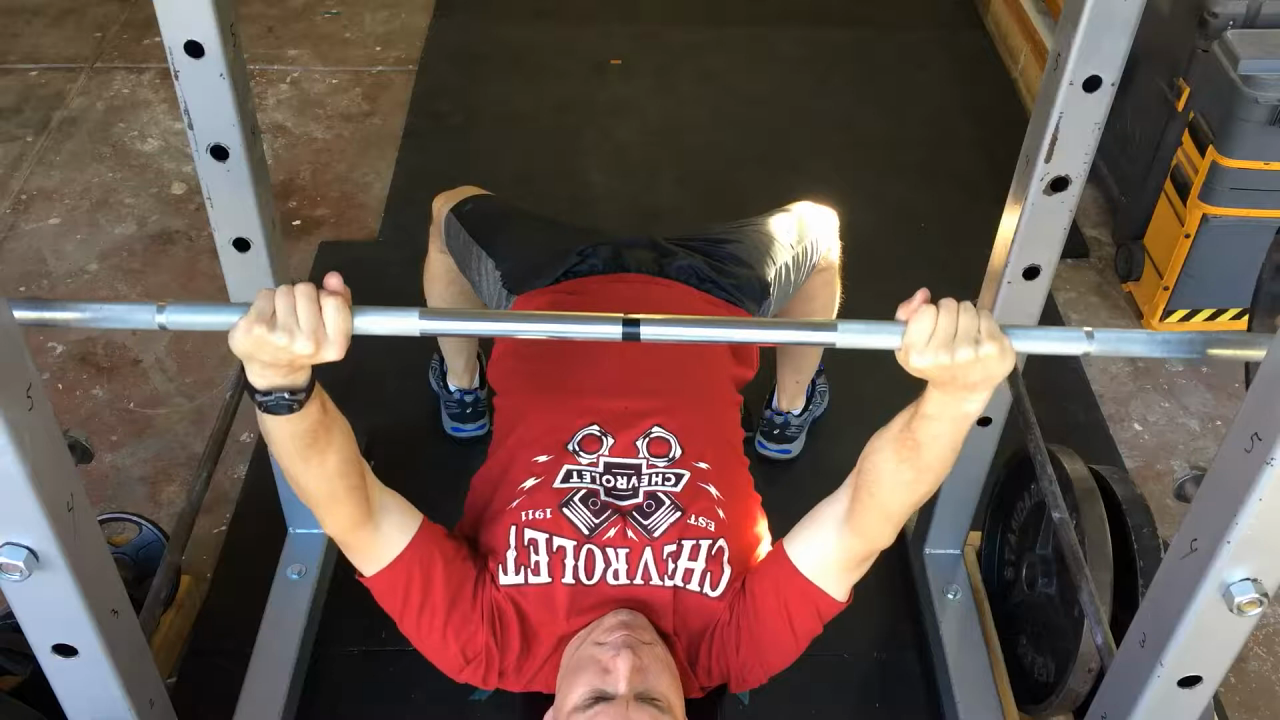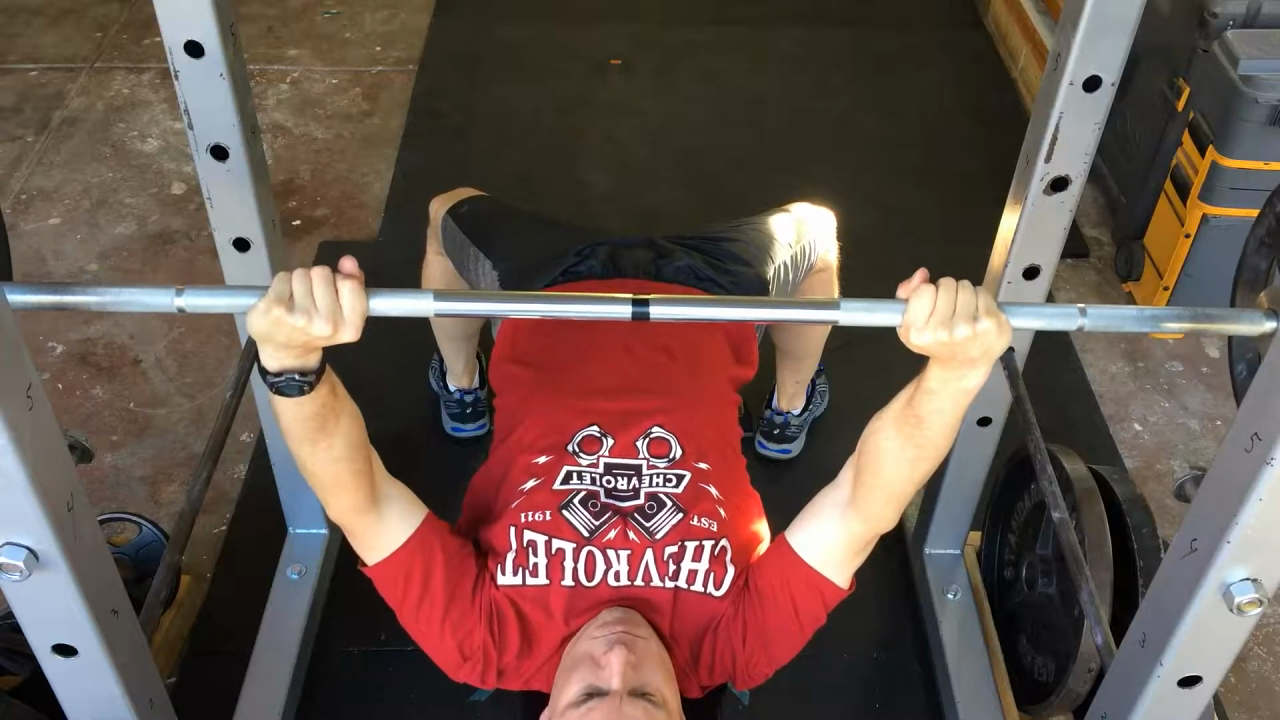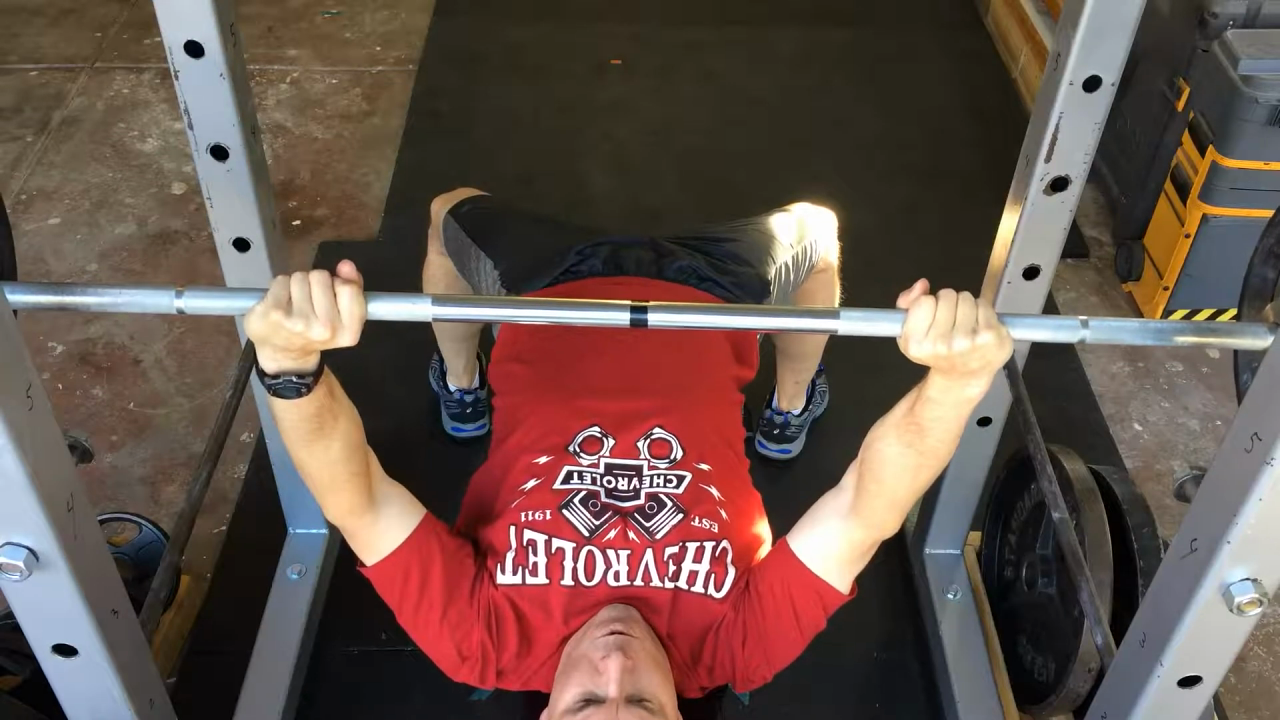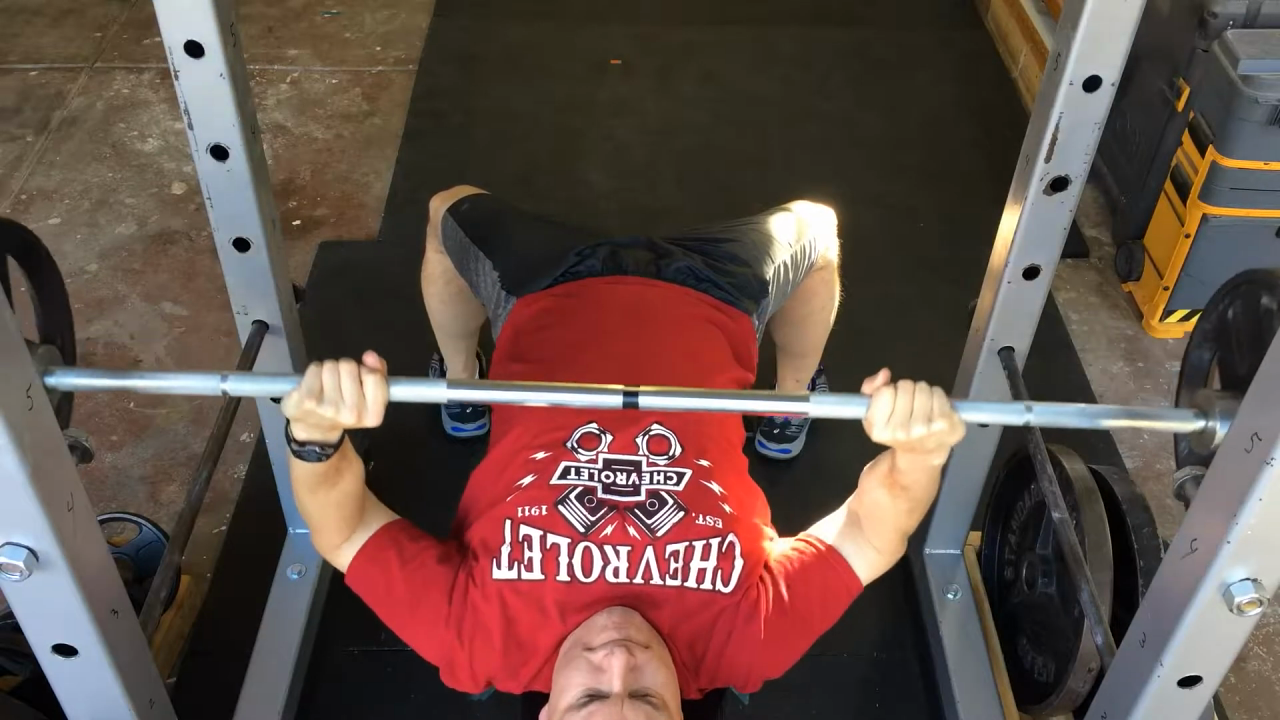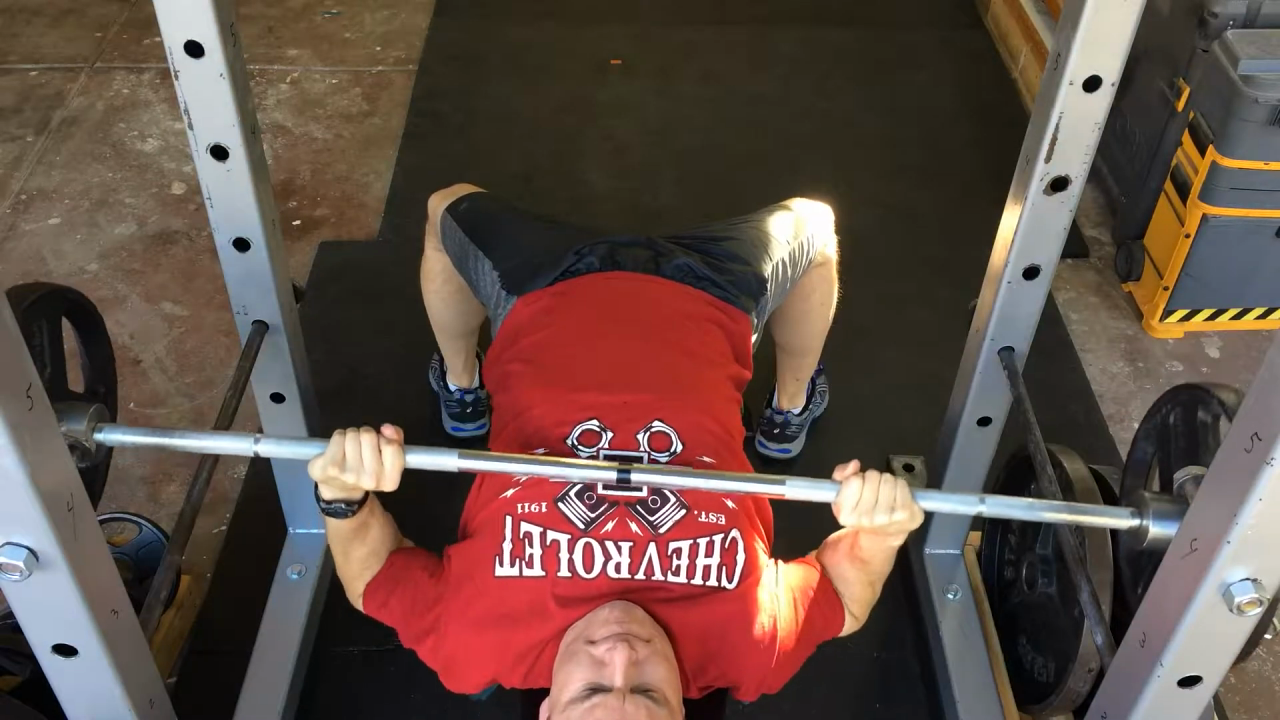
dt=1s
person 1, frame 1
left shoulder: (485, 641)
right shoulder: (737, 642)
left elbow: (351, 511)
right elbow: (864, 520)
left wrist: (280, 376)
right wrist: (960, 388)
left knee: (456, 209)
right knee: (815, 224)
person 1, frame 2
left shoulder: (484, 640)
right shoulder: (737, 640)
left elbow: (358, 499)
right elbow: (867, 503)
left wrist: (292, 359)
right wrist: (957, 365)
left knee: (454, 212)
right knee: (812, 227)
person 1, frame 3
left shoulder: (483, 639)
right shoulder: (736, 643)
left elbow: (355, 499)
right elbow: (867, 509)
left wrist: (289, 361)
right wrist: (960, 375)
left knee: (455, 212)
right knee: (812, 225)
person 1, frame 4
left shoulder: (478, 639)
right shoulder: (744, 638)
left elbow: (343, 530)
right elbow: (873, 532)
left wrist: (315, 436)
right wrist: (920, 450)
left knee: (454, 209)
right knee: (813, 224)
person 1, frame 5
left shoulder: (475, 637)
right shoulder: (744, 645)
left elbow: (372, 580)
right elbow: (848, 595)
left wrist: (343, 496)
right wrist: (878, 531)
left knee: (451, 208)
right knee: (808, 222)
